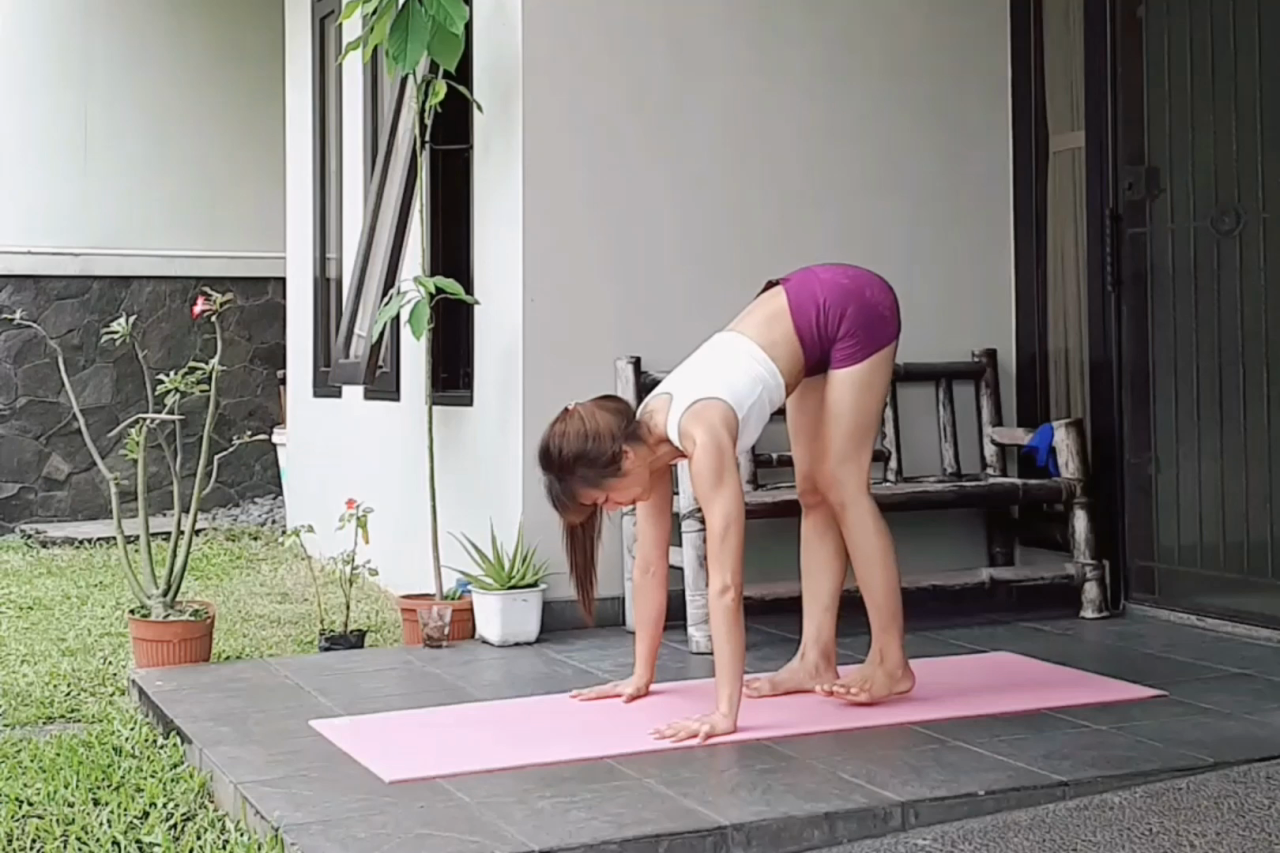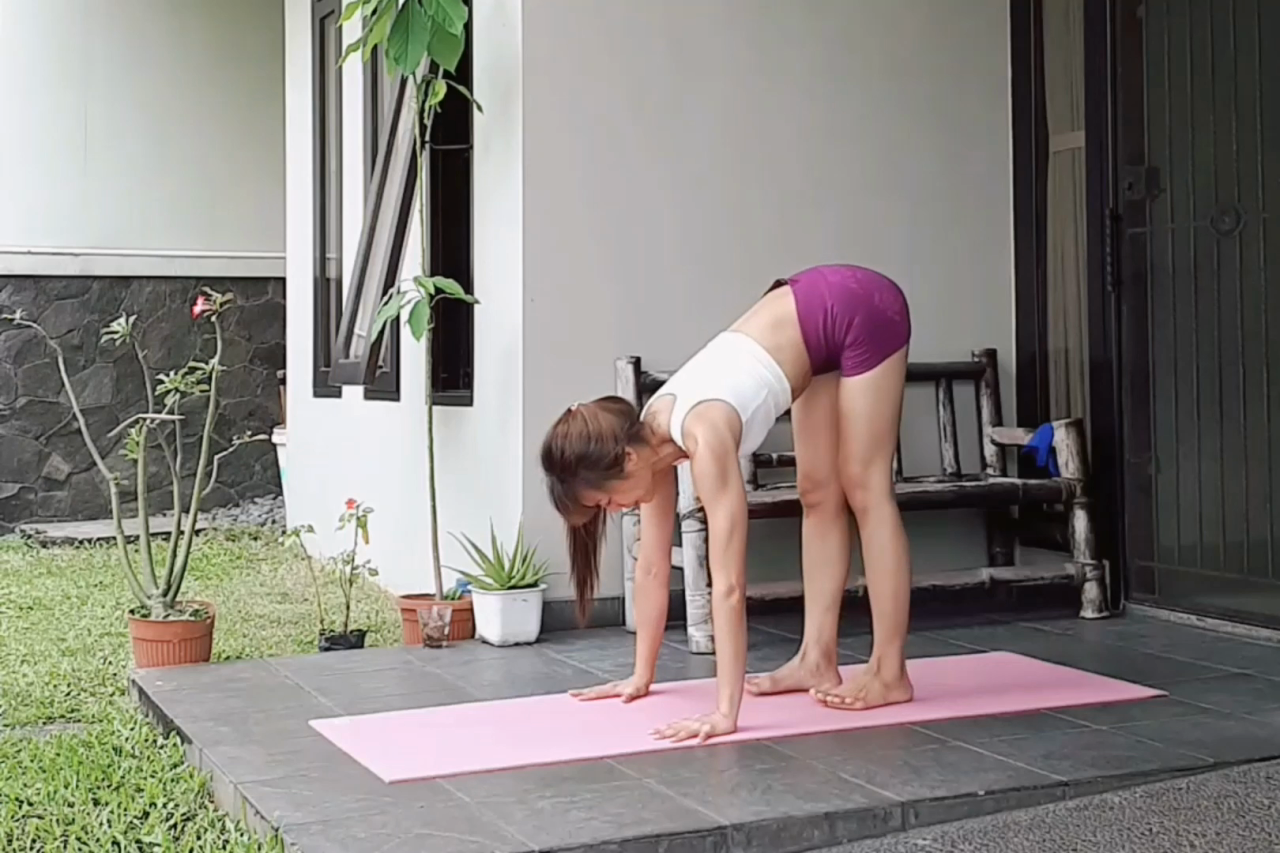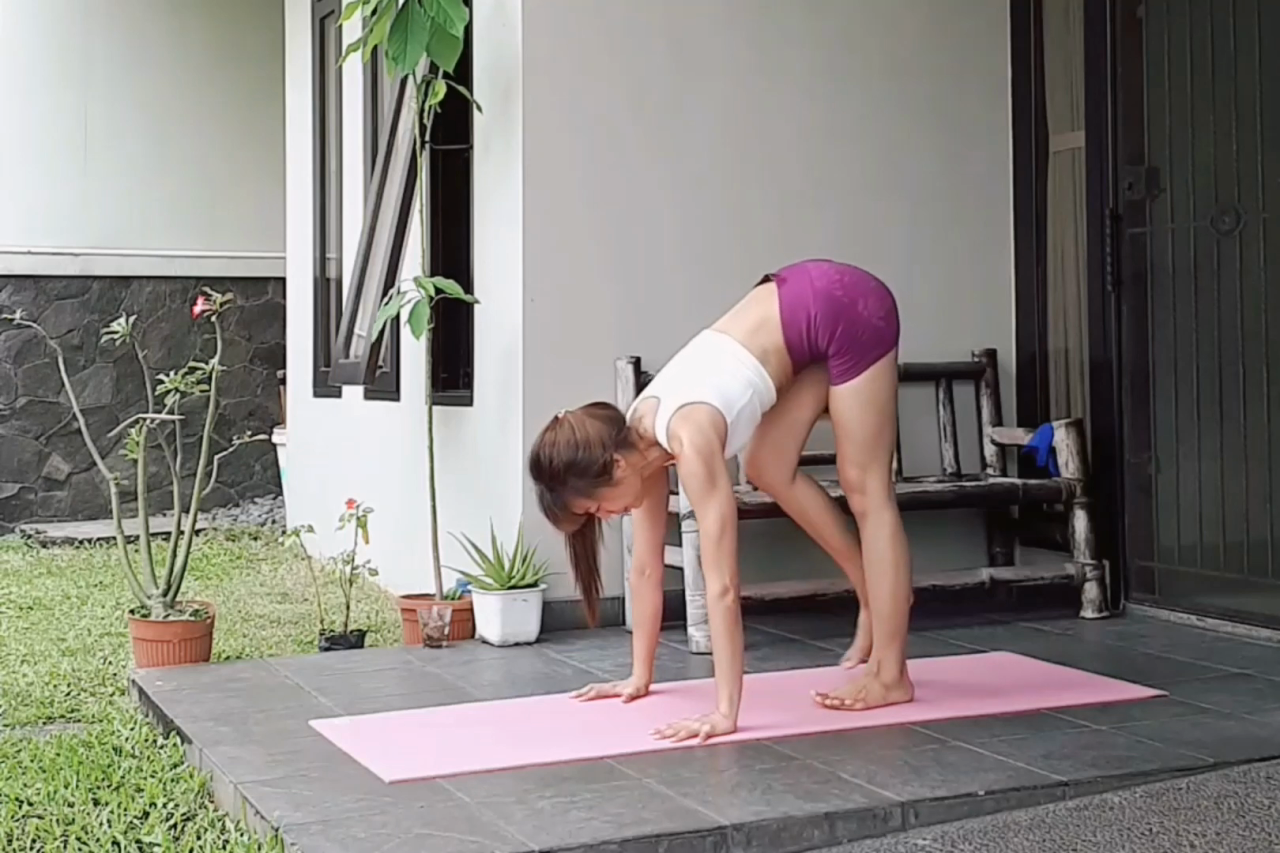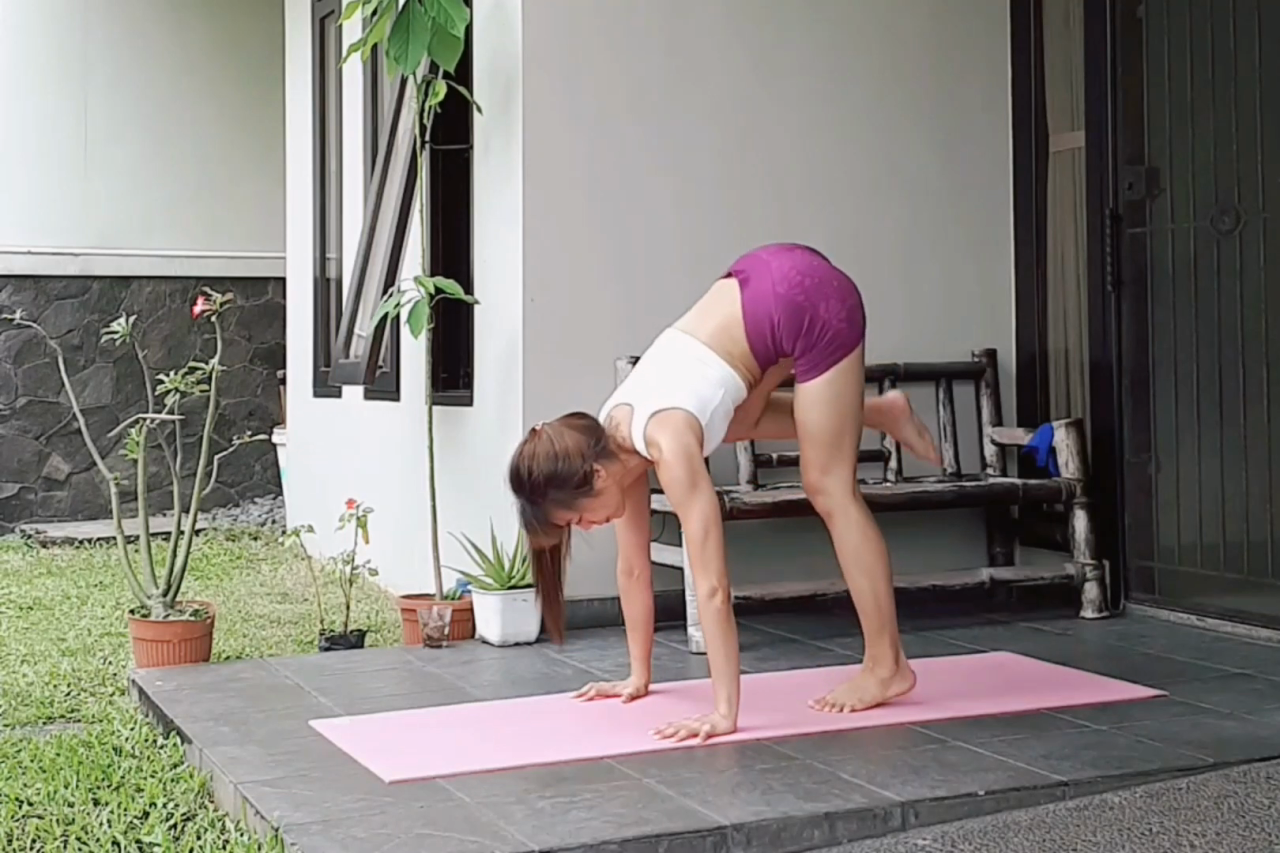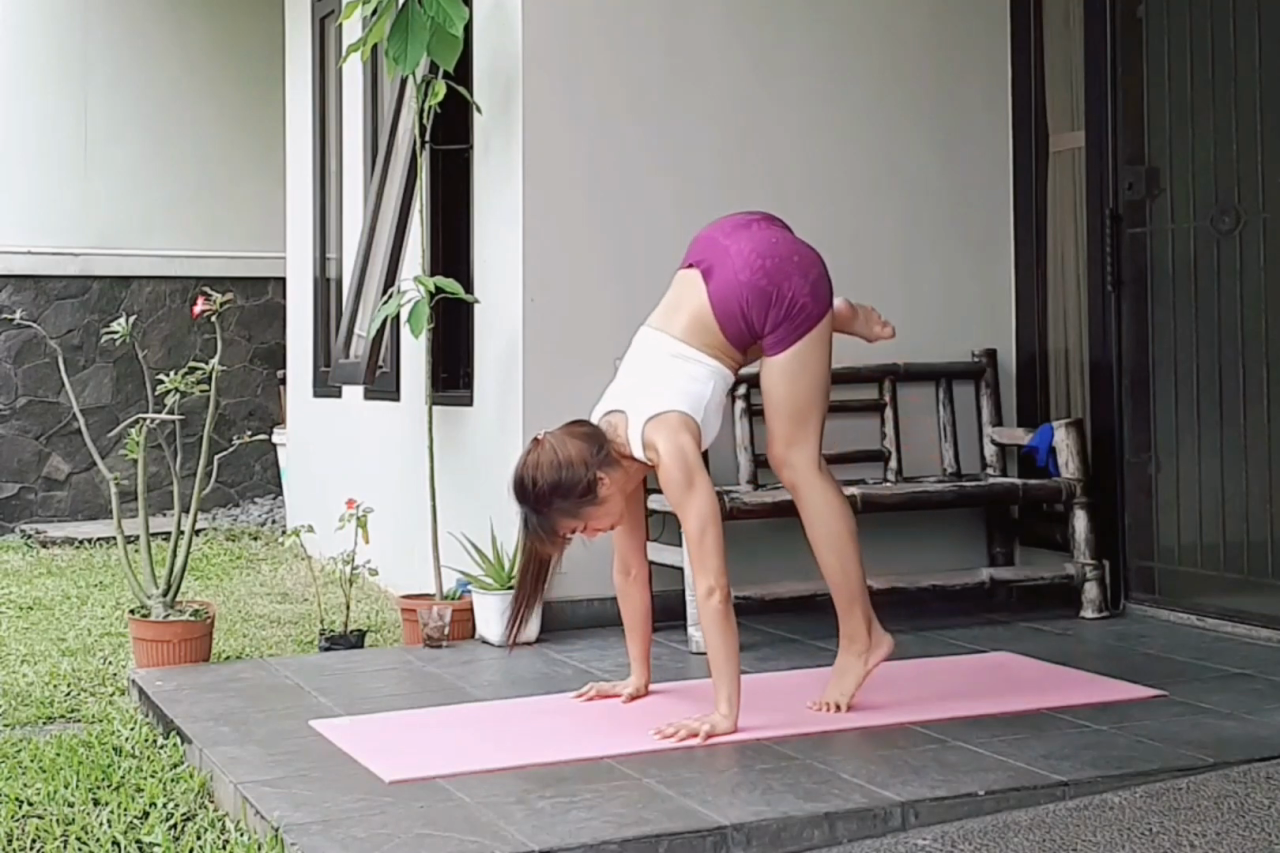
dt=0.3s
person 1, frame 1
left shoulder: (699, 433)
right shoulder: (647, 432)
left elbow: (724, 582)
right elbow: (650, 566)
left wrist: (725, 711)
right wrist: (640, 675)
left hip: (854, 306)
right hip: (809, 312)
left knee: (841, 485)
right knee: (814, 492)
left ankle: (891, 663)
right ankle: (816, 660)
person 1, frame 2
left shoulder: (701, 435)
right shoulder: (653, 434)
left elbow: (728, 584)
right elbow: (652, 566)
left wrist: (726, 712)
right wrist: (640, 676)
left hip: (861, 308)
right hip: (815, 312)
left knee: (865, 489)
right knee: (817, 491)
left ankle: (890, 674)
right ankle: (818, 659)
person 1, frame 3
left shoulder: (688, 436)
right shoulder: (638, 437)
left elbow: (721, 585)
right elbow: (646, 567)
left wrist: (725, 712)
right wrist: (640, 676)
left hip: (849, 308)
right hip: (807, 304)
left knee: (865, 489)
right knee: (769, 472)
left ankle: (889, 673)
right ankle: (875, 596)
person 1, frame 4
left shoulder: (664, 441)
right shoulder: (614, 439)
left elbow: (711, 586)
right elbow: (632, 568)
left wrist: (725, 712)
right wrist: (639, 677)
left hip: (810, 297)
right hip: (764, 283)
left knee: (828, 487)
right knee: (735, 425)
right ankle: (878, 412)
person 1, frame 5
left shoulder: (663, 441)
right shoulder: (606, 443)
left elbow: (710, 586)
right elbow: (629, 568)
left wrist: (725, 711)
right wrist: (637, 677)
left hip: (776, 273)
right hip: (726, 254)
left knee: (796, 464)
left ankle: (862, 637)
right ankle: (831, 318)
